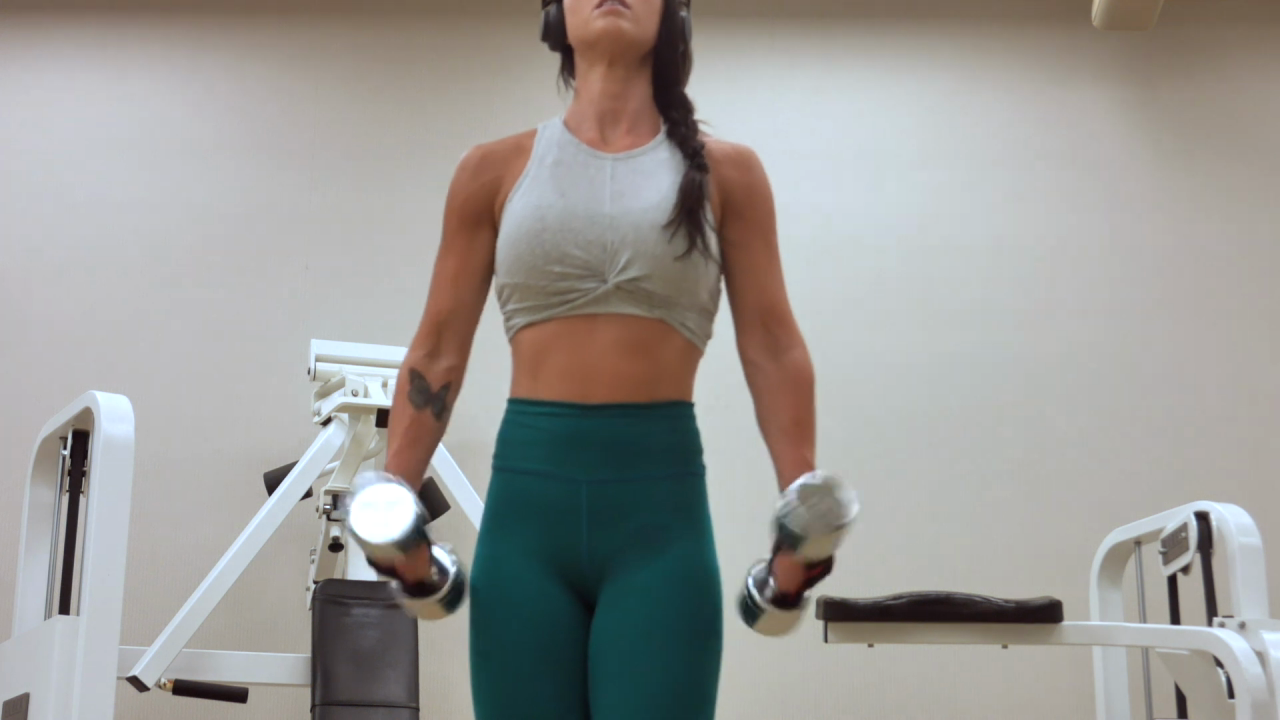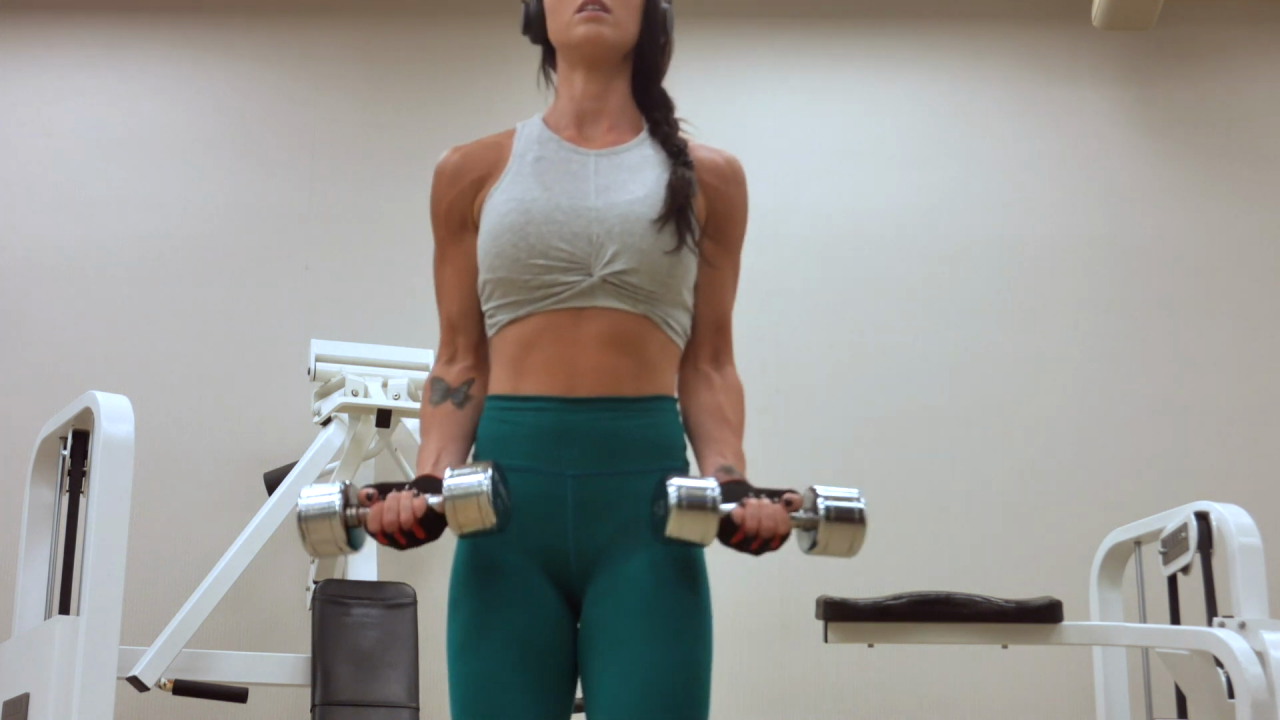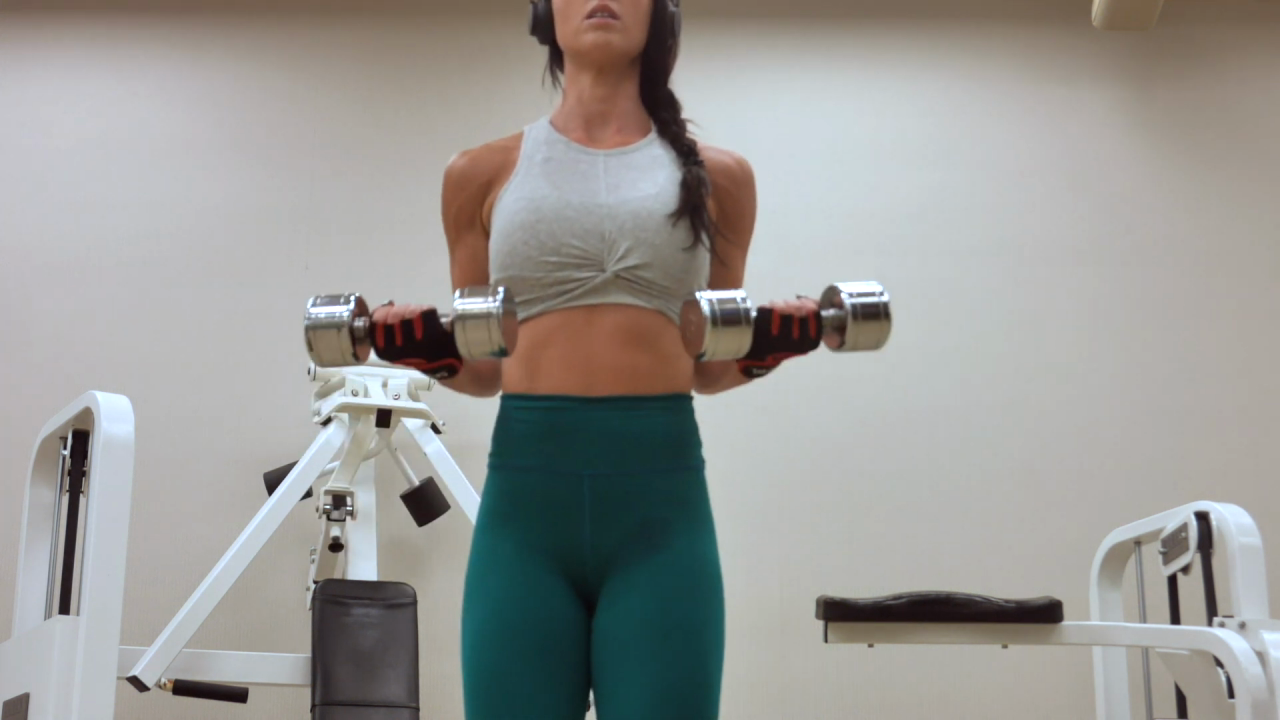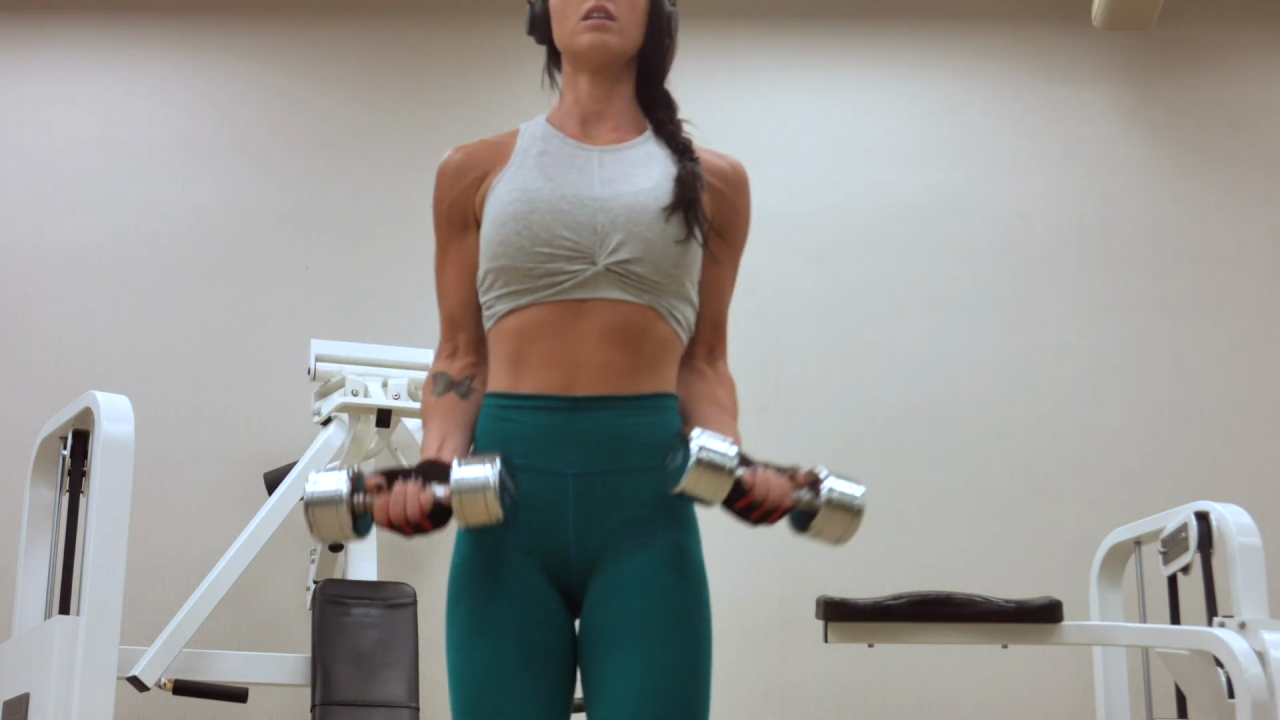
dt=0.7s
person 1, frame 1
left shoulder: (725, 172)
right shoulder: (494, 171)
left elbow: (773, 350)
right elbow: (439, 350)
left hip: (660, 502)
right hip: (527, 497)
person 1, frame 2
left shoulder: (708, 177)
right shoulder: (472, 172)
left elbow: (707, 365)
right elbow: (461, 360)
left wrist: (731, 483)
right wrist: (428, 482)
left hip: (644, 498)
right hip: (510, 495)
person 1, frame 3
left shoulder: (716, 177)
right shoulder: (481, 174)
right elbow: (481, 361)
left wrist: (761, 350)
right wrist: (434, 353)
left hip: (661, 498)
right hip: (524, 495)
person 1, frame 4
left shoulder: (712, 180)
right shoulder: (475, 171)
left elbow: (703, 360)
right elbow: (461, 354)
right wrist: (434, 471)
left hip: (646, 495)
right hip: (509, 493)
